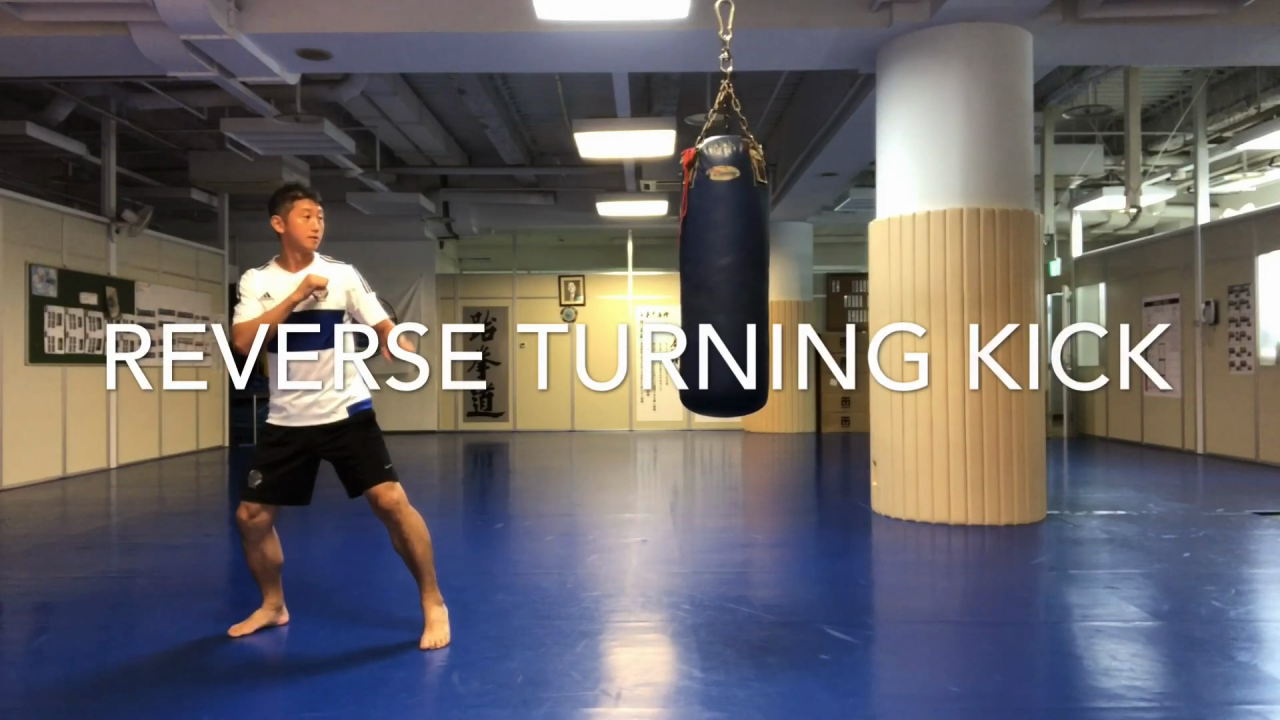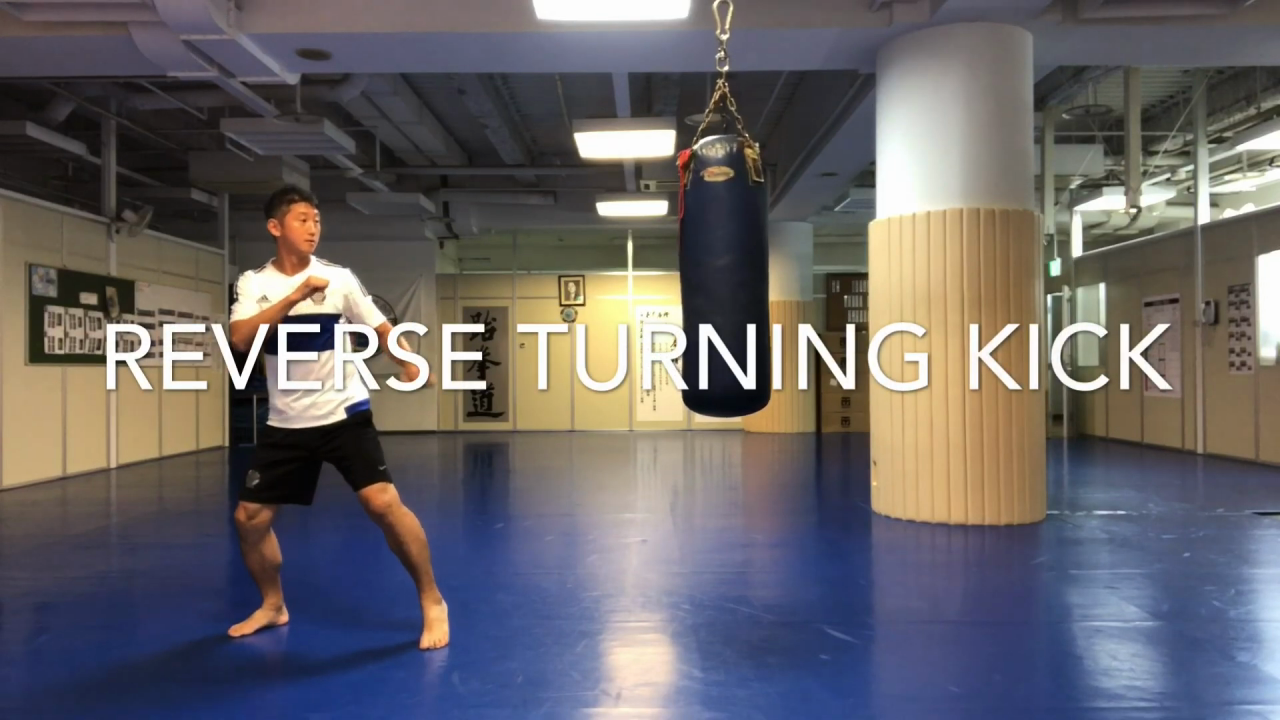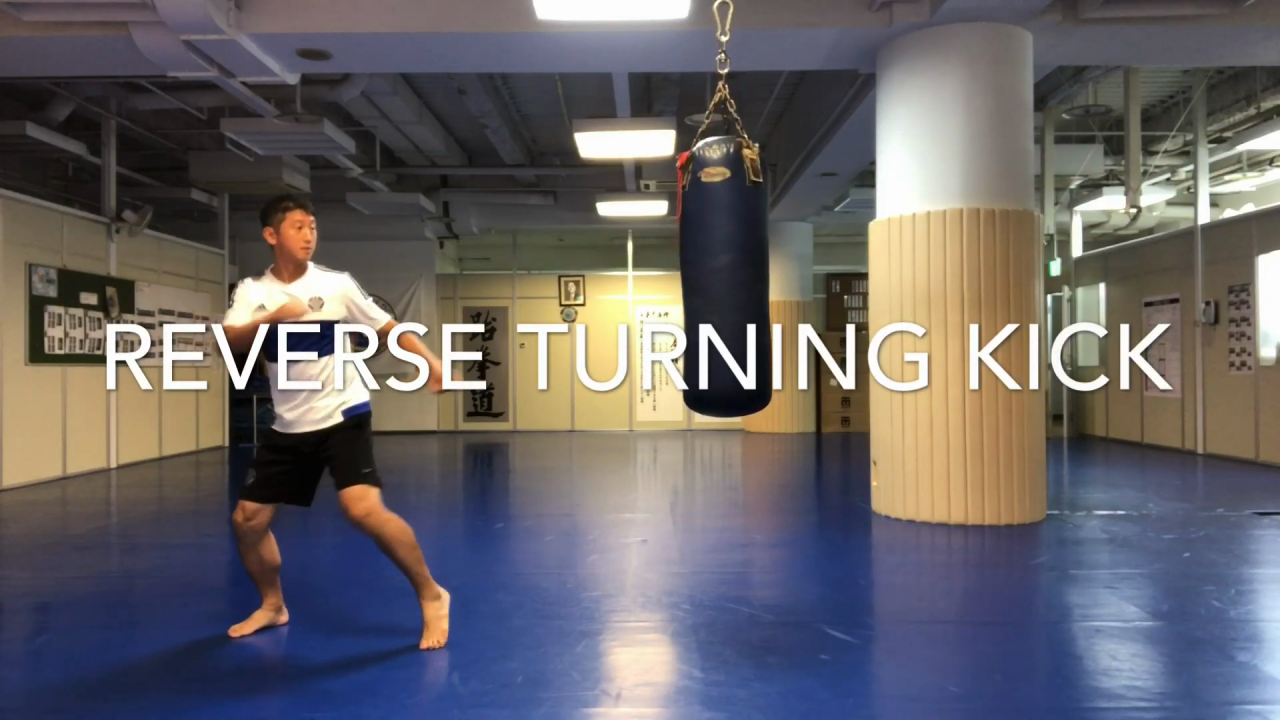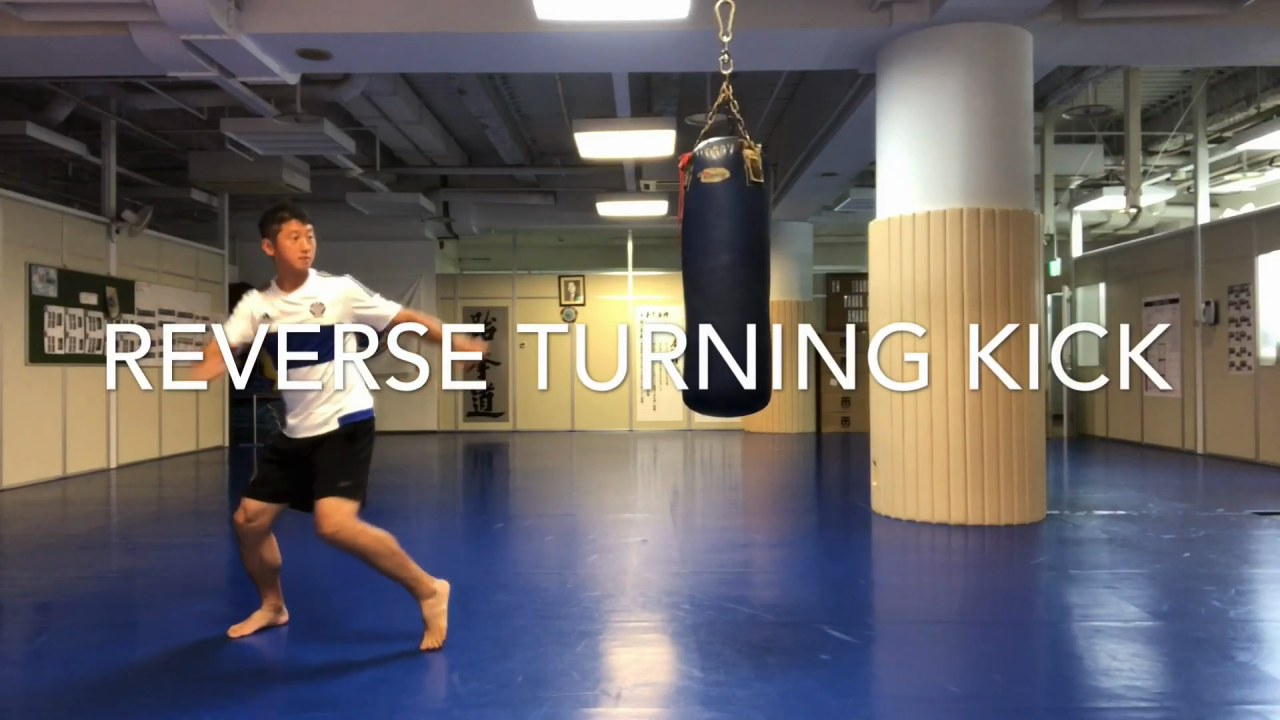
dt=0.4s
person 1, frame 1
left shoulder: (342, 274)
right shoulder: (256, 281)
left elbow: (381, 325)
right elbow: (243, 342)
left wrist: (397, 344)
right wrist: (297, 295)
left hip: (346, 411)
right hip: (286, 421)
left knee: (390, 500)
right knee: (252, 516)
left ankle: (433, 604)
right ankle: (273, 605)
person 1, frame 2
left shoulder: (339, 278)
right shoulder: (253, 283)
left elbow: (381, 328)
right elbow: (239, 339)
left wrist: (412, 365)
right wrist: (295, 296)
left hip: (344, 413)
right hip: (285, 424)
left knee: (382, 502)
right knee: (249, 517)
left ankle: (432, 601)
right ankle: (273, 605)
person 1, frame 3
left shoulder: (337, 285)
right shoulder: (251, 291)
left elbow: (389, 329)
right elbow: (226, 341)
left wrist: (435, 364)
right wrist: (268, 321)
left hip: (343, 416)
right hip: (288, 428)
left knee: (363, 508)
right knee: (247, 518)
left ankle: (430, 596)
right ankle: (272, 605)
person 1, frame 4
left shoulder: (340, 291)
right shoulder: (254, 305)
left elbow: (406, 317)
right elbow: (217, 349)
left wrist: (458, 341)
right wrist: (196, 374)
left hip: (347, 425)
right hip: (296, 433)
left knee: (335, 524)
right knee: (248, 519)
left ankle: (429, 591)
right ankle: (272, 606)
